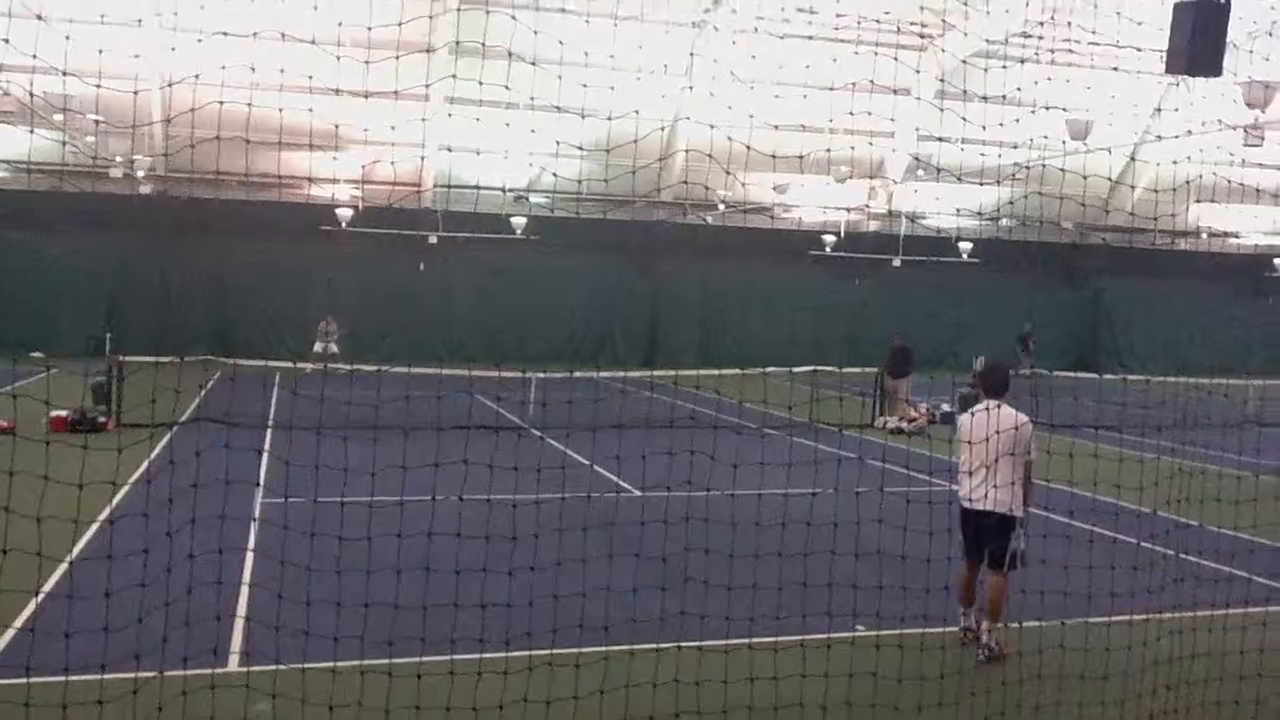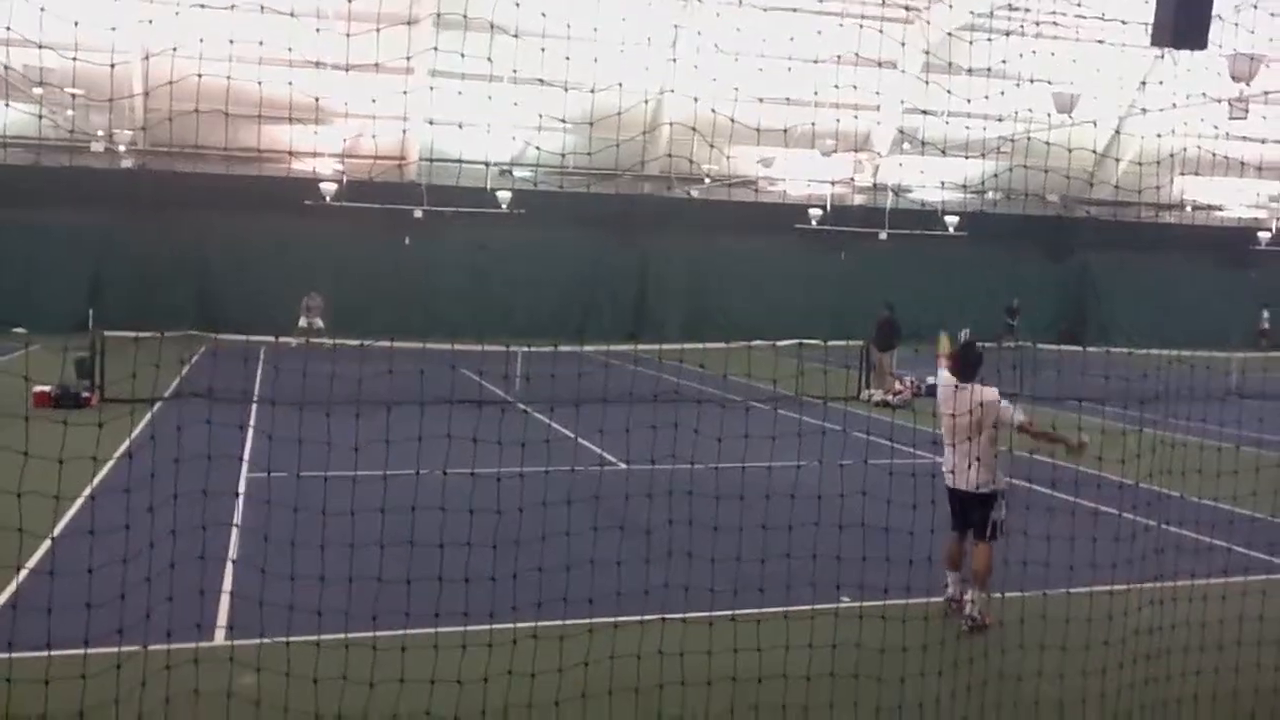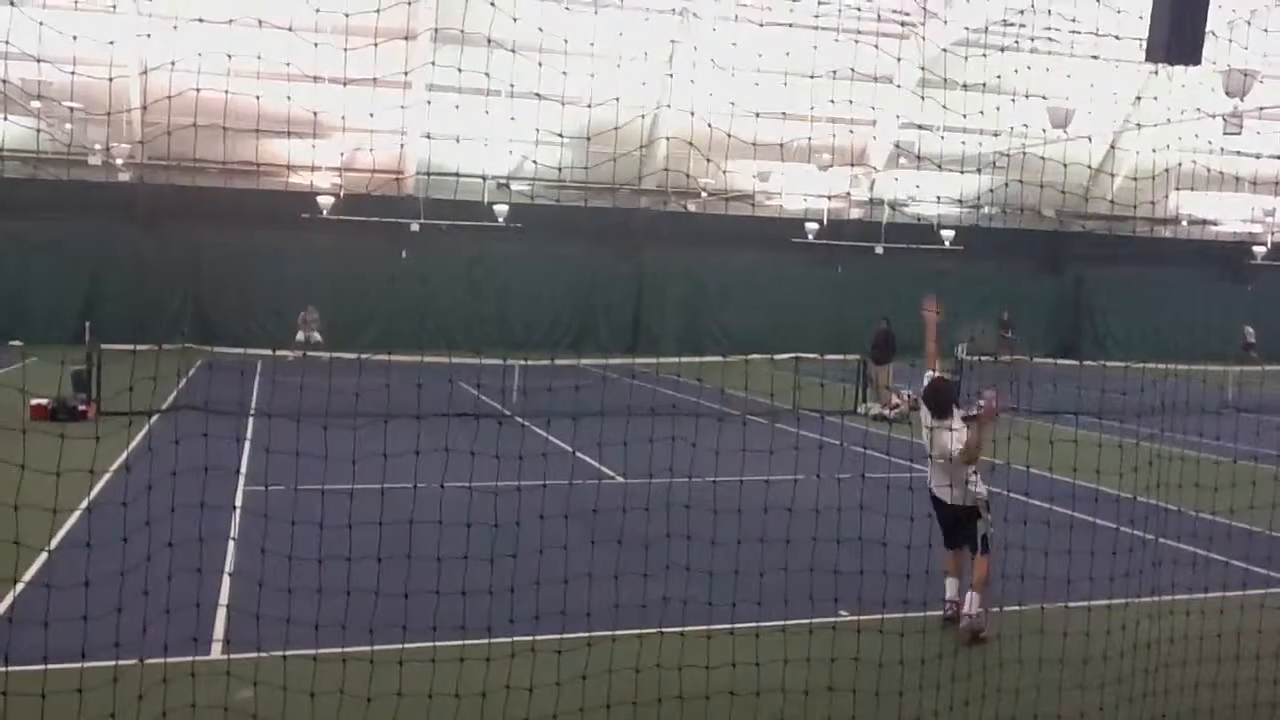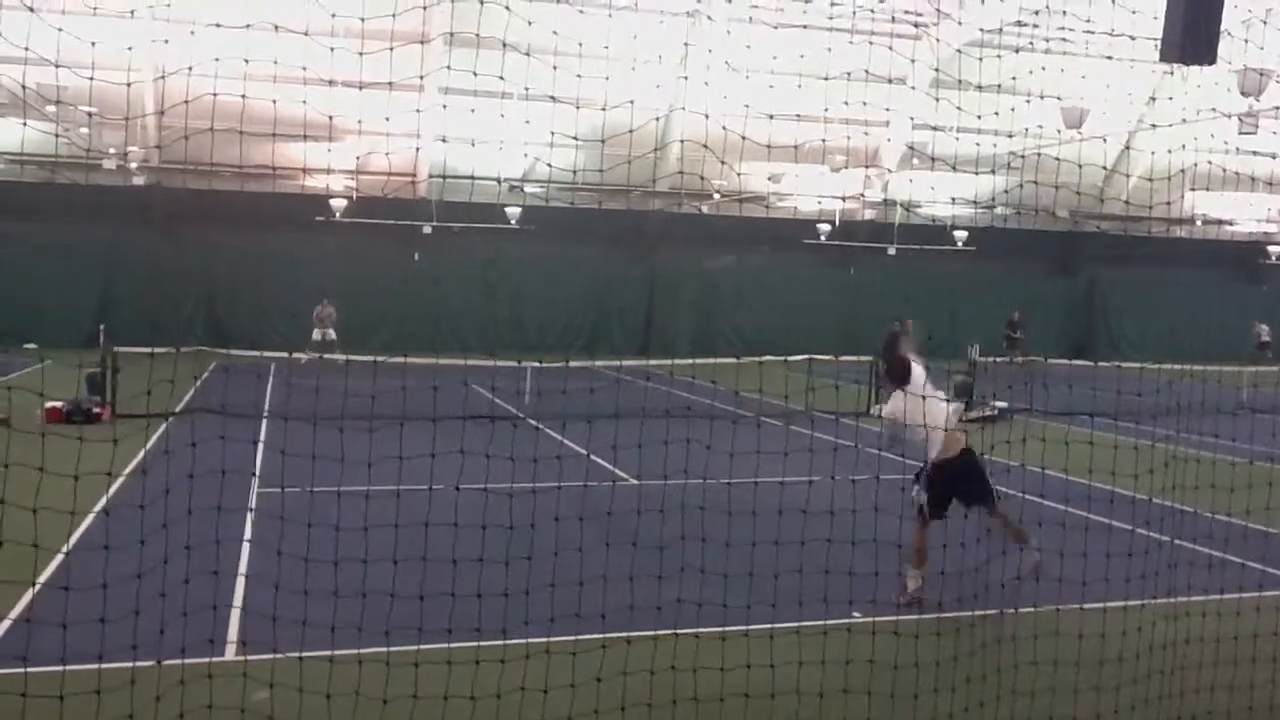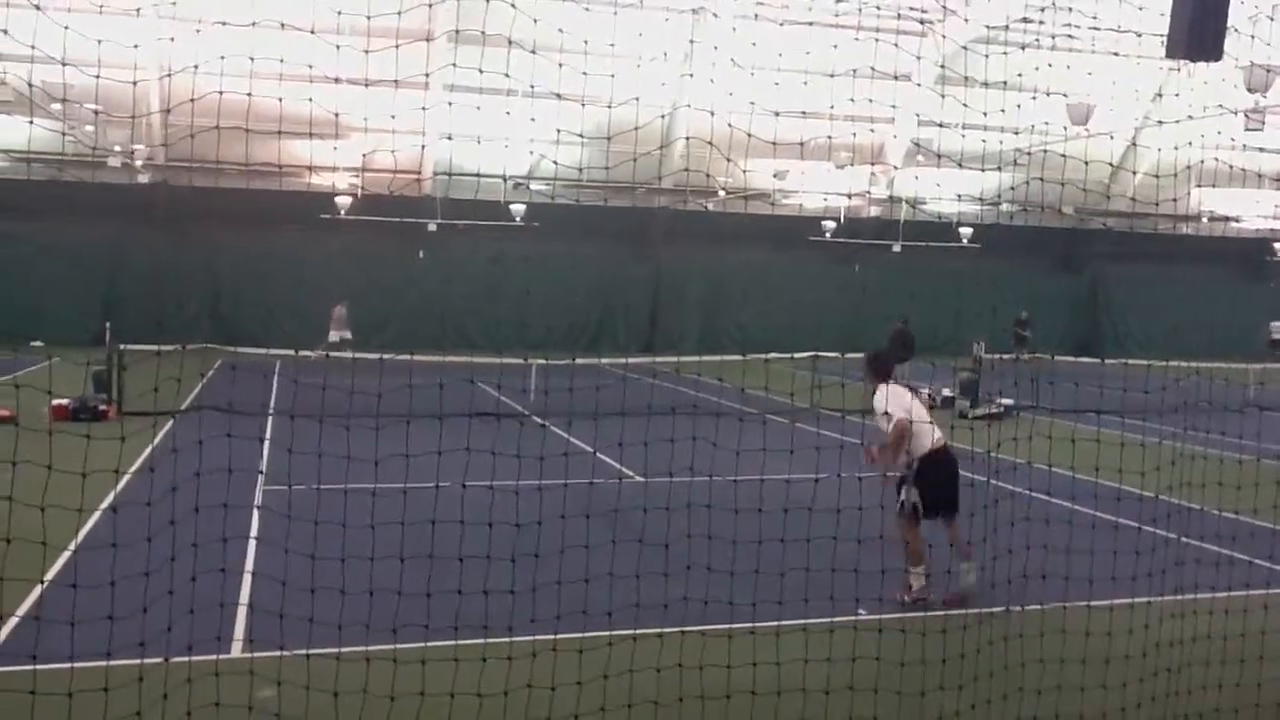
dt=0.4s
person 1, frame 1
left shoulder: (965, 419)
right shoulder: (1021, 423)
right elbow: (1026, 472)
right wrist: (1023, 507)
left hip: (970, 504)
right hip: (1004, 507)
left knee: (970, 565)
right knee: (998, 573)
left ankle: (967, 623)
right ankle: (989, 640)
person 1, frame 2
left shoulder: (944, 386)
right shoulder: (989, 400)
left elbow: (944, 364)
right elbow: (1028, 428)
left wrist: (944, 355)
right wrist: (1067, 442)
left hip: (953, 479)
right hip: (984, 483)
left knee: (958, 536)
right knee: (984, 544)
left ankle: (953, 594)
right ankle: (974, 610)
person 1, frame 3
left shoulder: (927, 407)
right shoulder: (952, 433)
left elbow: (932, 361)
right elbow: (968, 458)
left wrist: (930, 320)
right wrist: (982, 423)
left hip: (940, 494)
right hip: (967, 499)
left knee: (954, 549)
right knee: (980, 556)
left ankle: (951, 604)
right ankle: (971, 616)
person 1, frame 4
left shoulder: (891, 408)
right shoulder: (917, 376)
right elbow: (911, 360)
left hip: (938, 468)
right hip: (963, 457)
left knee: (921, 526)
right knee: (993, 509)
left ankle: (914, 588)
right ankle: (1031, 550)
person 1, frame 5
left shoulder: (882, 397)
right shoulder: (900, 391)
left elbow: (902, 424)
left wrist: (892, 456)
right wrist: (882, 452)
left hip: (925, 461)
right hip: (945, 455)
left knee: (909, 525)
right knee: (950, 519)
left ankle: (918, 588)
right ankle: (967, 577)
